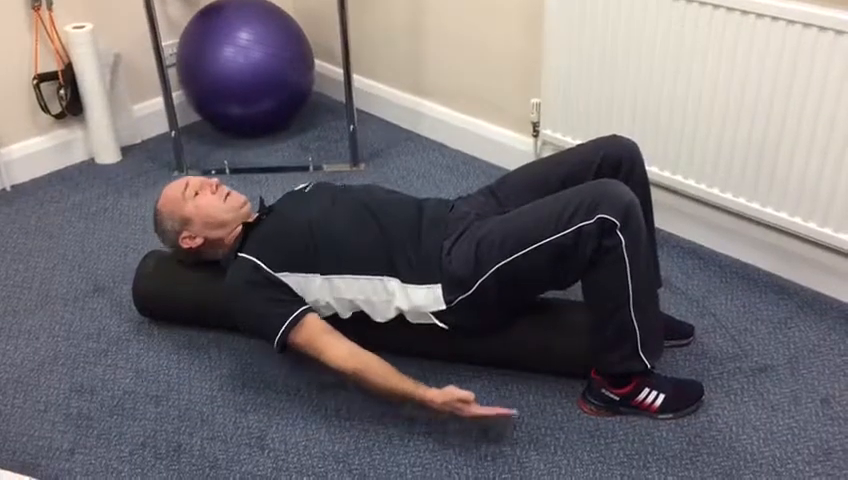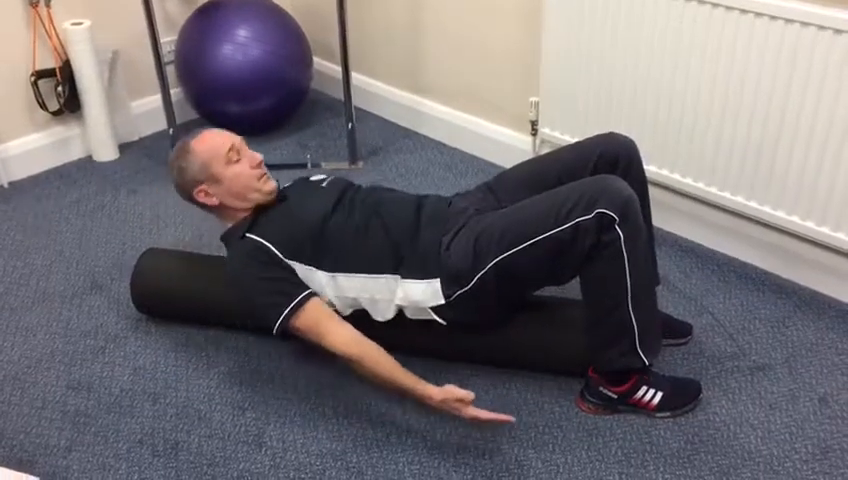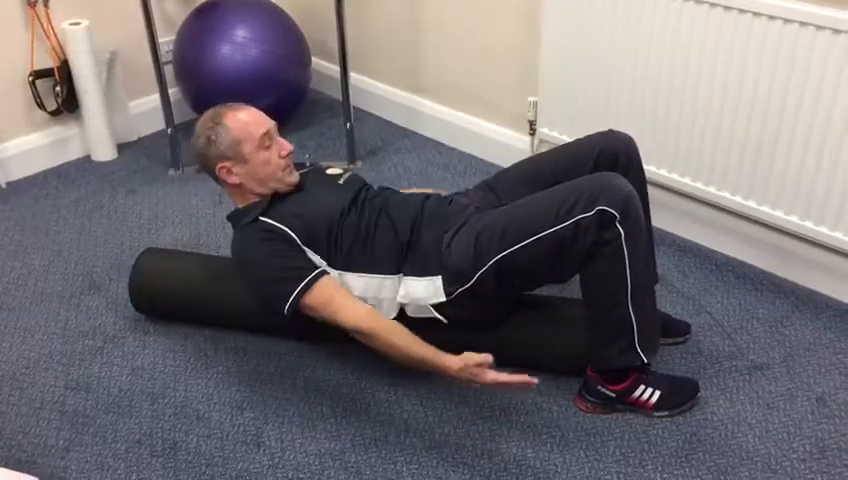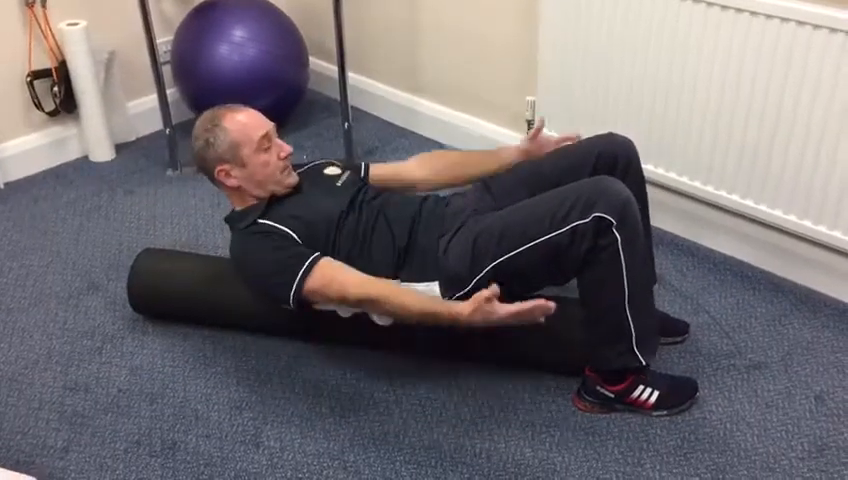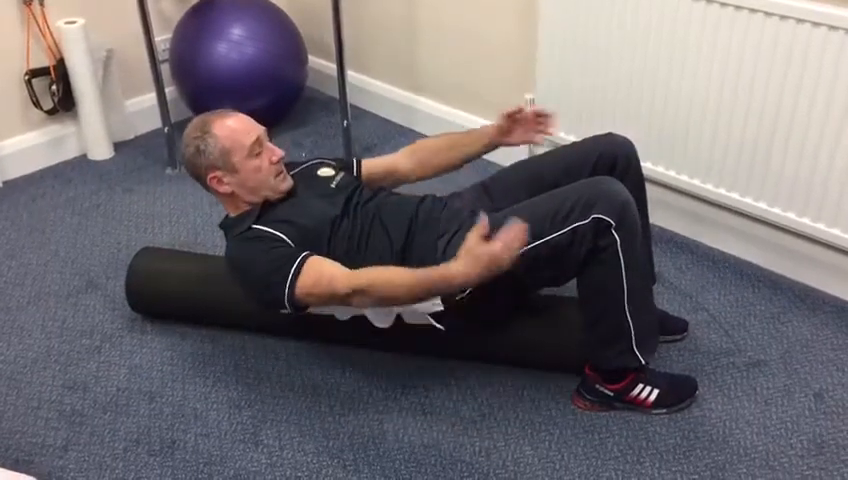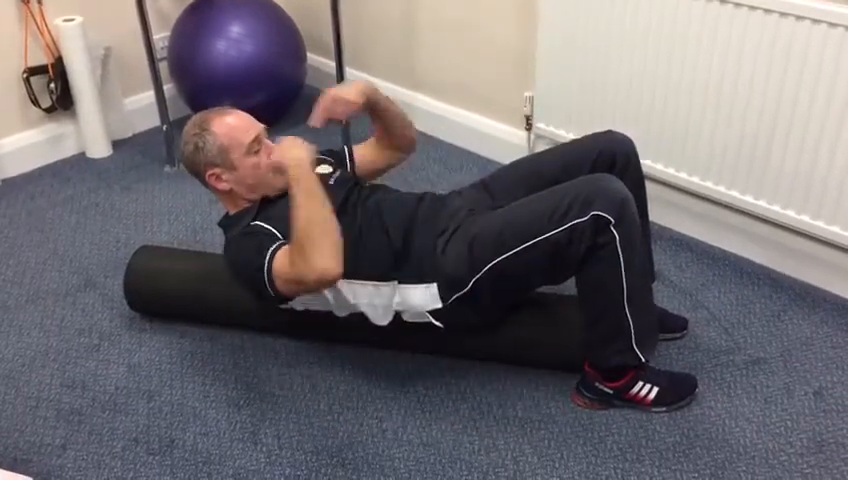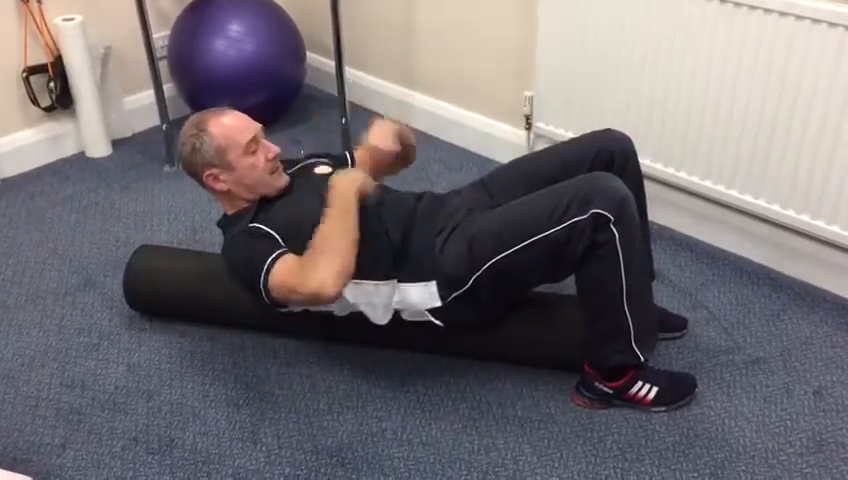
dt=0.4s
person 1, frame 1
left shoulder: (286, 208)
right shoulder: (250, 277)
right elbow: (331, 349)
right wrist: (429, 397)
left hip: (457, 218)
right hip: (457, 278)
left knee: (616, 155)
right knee: (612, 209)
left ankle: (633, 308)
right ankle: (621, 381)
person 1, frame 2
left shoulder: (296, 193)
right shoulder: (253, 258)
right elbow: (334, 335)
right wrist: (430, 394)
left hip: (456, 214)
right hip: (456, 274)
left knee: (613, 152)
right knee: (610, 202)
left ankle: (630, 309)
right ankle: (619, 379)
person 1, frame 3
left shoulder: (305, 179)
right shoulder: (261, 243)
right elbow: (349, 315)
right wrist: (448, 365)
left hip: (458, 213)
right hip: (455, 271)
left knee: (613, 150)
right knee: (611, 202)
left ankle: (632, 309)
right ankle: (617, 378)
person 1, frame 4
left shoulder: (306, 175)
right shoulder: (259, 245)
left elbow: (415, 171)
right elbow: (359, 290)
left wrist: (516, 158)
right wrist: (462, 314)
left hip: (455, 215)
right hip: (451, 269)
left knee: (612, 153)
right knee: (607, 206)
left ankle: (628, 309)
right ankle: (617, 379)
person 1, frame 5
left shoulder: (299, 174)
right shoulder: (254, 248)
left elbow: (404, 164)
right elbow: (353, 287)
left wrist: (494, 136)
right wrist: (459, 274)
left hip: (454, 215)
right hip: (445, 269)
left knee: (611, 153)
right knee: (606, 207)
left ankle: (628, 308)
right ankle: (616, 377)
person 1, frame 6
left shoulder: (298, 165)
right shoulder: (250, 244)
left elbow: (398, 146)
right elbow: (323, 268)
left wrist: (367, 95)
right wrist: (297, 171)
left hip: (451, 213)
right hip: (447, 275)
left knee: (612, 150)
right knee: (606, 204)
left ankle: (627, 302)
right ankle: (616, 375)
person 1, frame 7
left shoulder: (296, 170)
right shoulder: (248, 245)
left elbow: (404, 152)
right elbow: (322, 283)
left wrist: (385, 131)
right wrist: (344, 190)
left hip: (450, 212)
right hip: (446, 274)
left knee: (610, 148)
right knee: (605, 202)
left ankle: (627, 309)
right ankle: (615, 374)
